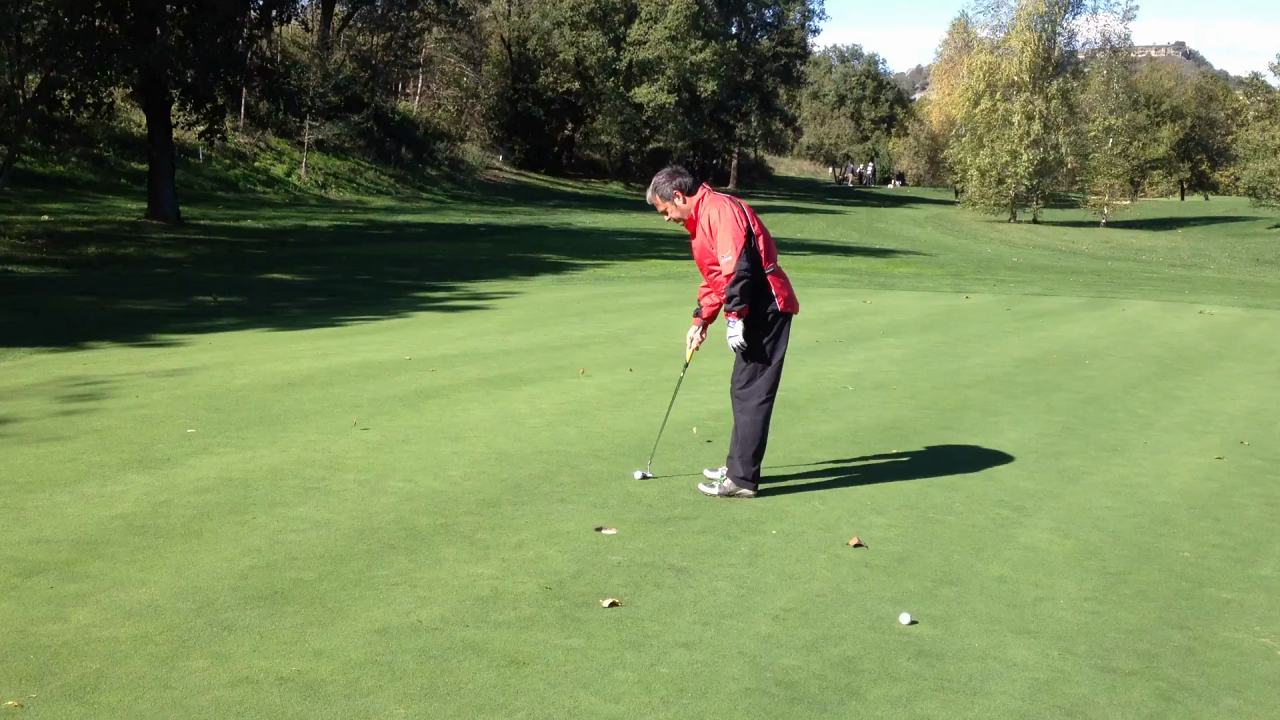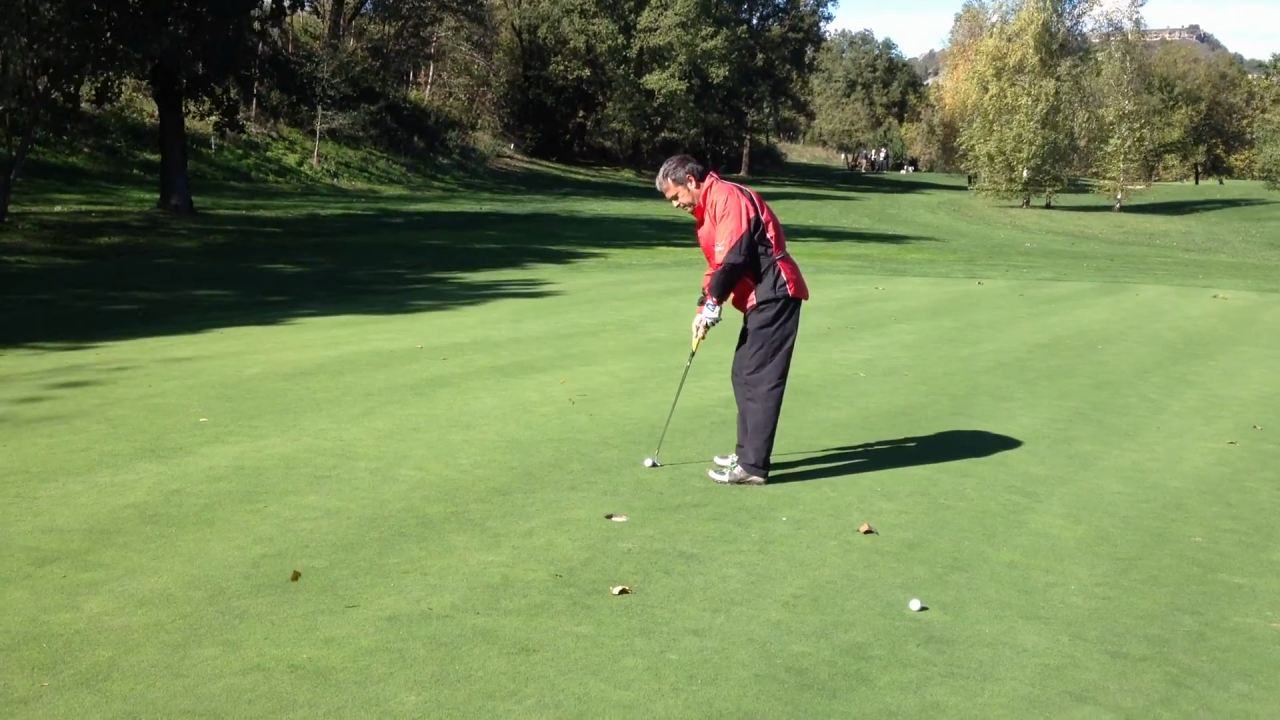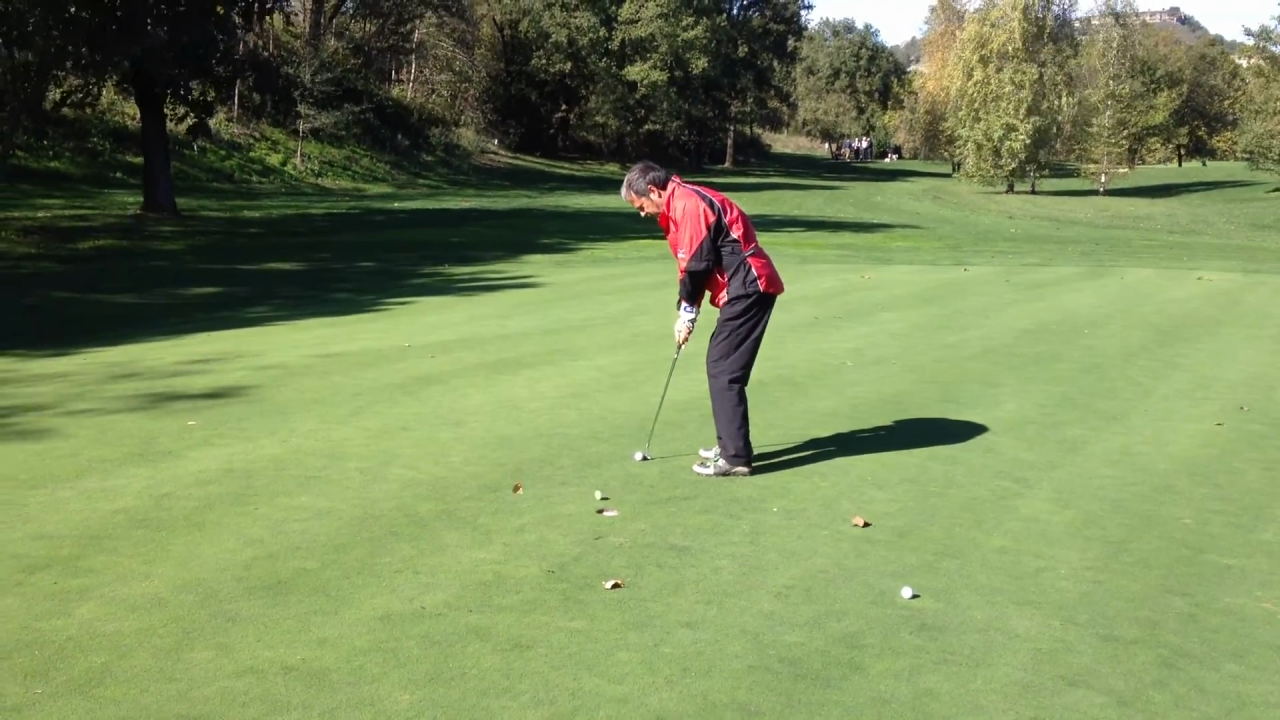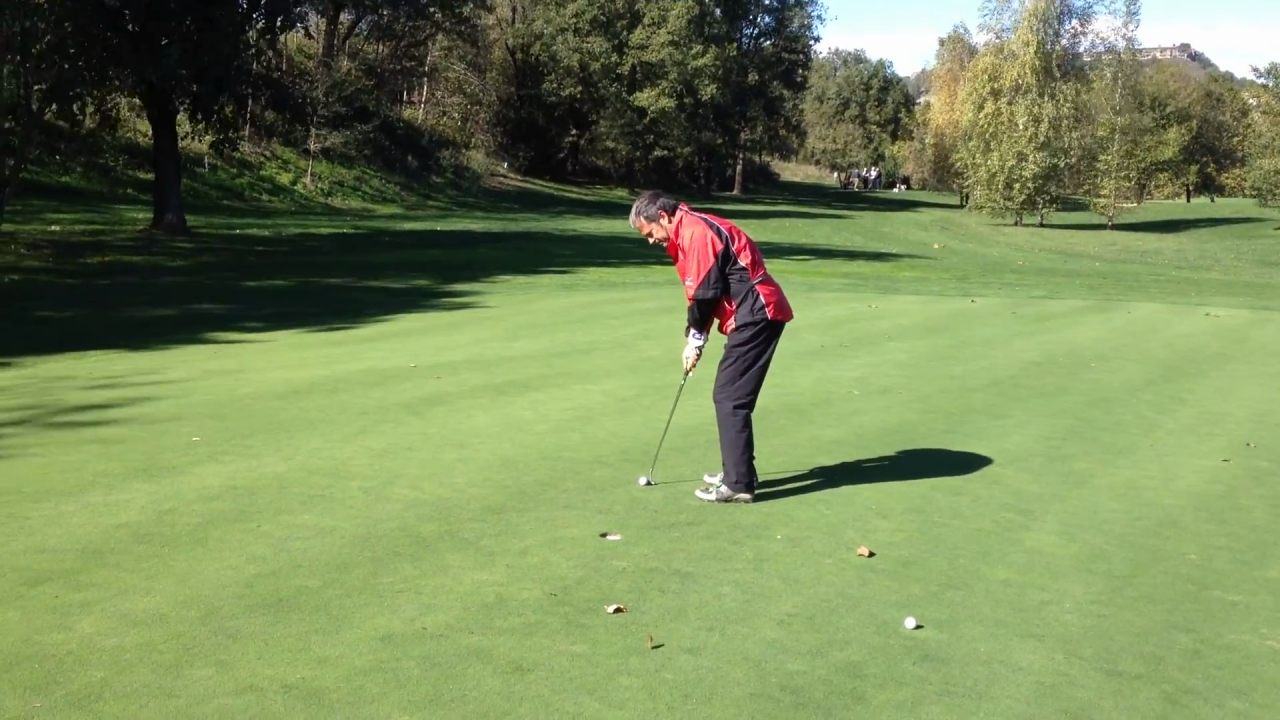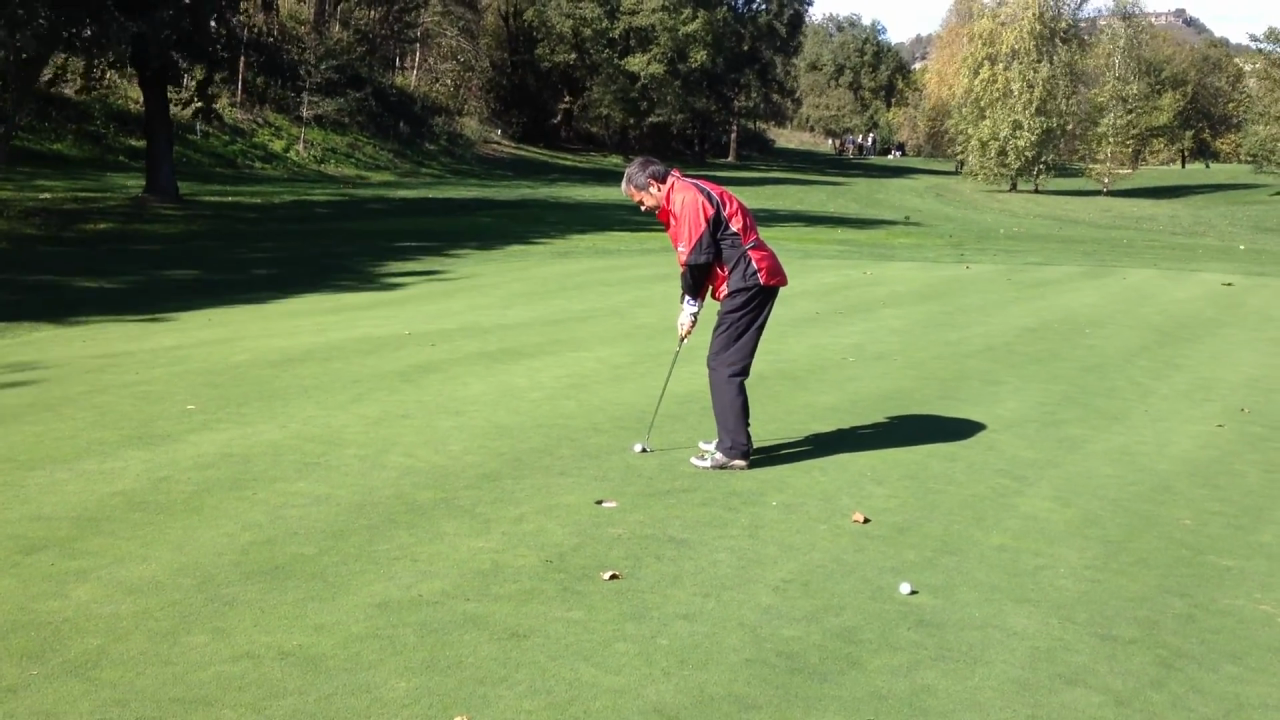
dt=1s
person 1, frame 1
left shoulder: (719, 209)
right shoulder: (700, 220)
left elbow: (738, 268)
right elbow: (715, 277)
left wrist: (734, 318)
right wrist: (701, 320)
left hip: (765, 307)
right hip: (755, 309)
left knee: (750, 391)
right knee: (744, 389)
left ankle: (742, 478)
right ankle: (739, 465)
person 1, frame 2
left shoulder: (727, 197)
right shoulder: (705, 209)
left elbow: (733, 258)
right elbow: (716, 263)
left wrist: (713, 301)
right wrist: (705, 307)
left hip: (774, 293)
right hip: (761, 297)
left knee: (759, 378)
right knee: (744, 374)
left ankle: (753, 466)
right ankle: (749, 452)
person 1, frame 3
left shoulder: (687, 204)
right shoulder: (679, 205)
left elbow: (697, 264)
right elbow: (691, 264)
left wrist: (687, 310)
right wrist: (685, 311)
left hip: (747, 287)
right hip: (744, 288)
left knee: (723, 370)
right knee: (721, 366)
left ankle: (735, 457)
right ankle: (732, 444)
person 1, frame 4
left shoulder: (695, 231)
right shoulder: (689, 232)
left elbow: (705, 292)
right elbow: (701, 291)
left wrist: (694, 339)
right wrist: (695, 338)
left hip: (756, 315)
right hip: (756, 314)
left knee: (729, 397)
right knee: (731, 395)
left ankle: (738, 483)
right ankle: (738, 472)
person 1, frame 5
left shoulder: (686, 197)
right shoulder: (681, 197)
left elbow: (697, 258)
right elbow: (696, 257)
left wrist: (690, 306)
right wrist: (690, 305)
left hip: (749, 280)
right hip: (750, 279)
left knee: (723, 363)
right knee: (726, 361)
left ankle: (734, 450)
right ankle: (734, 438)
